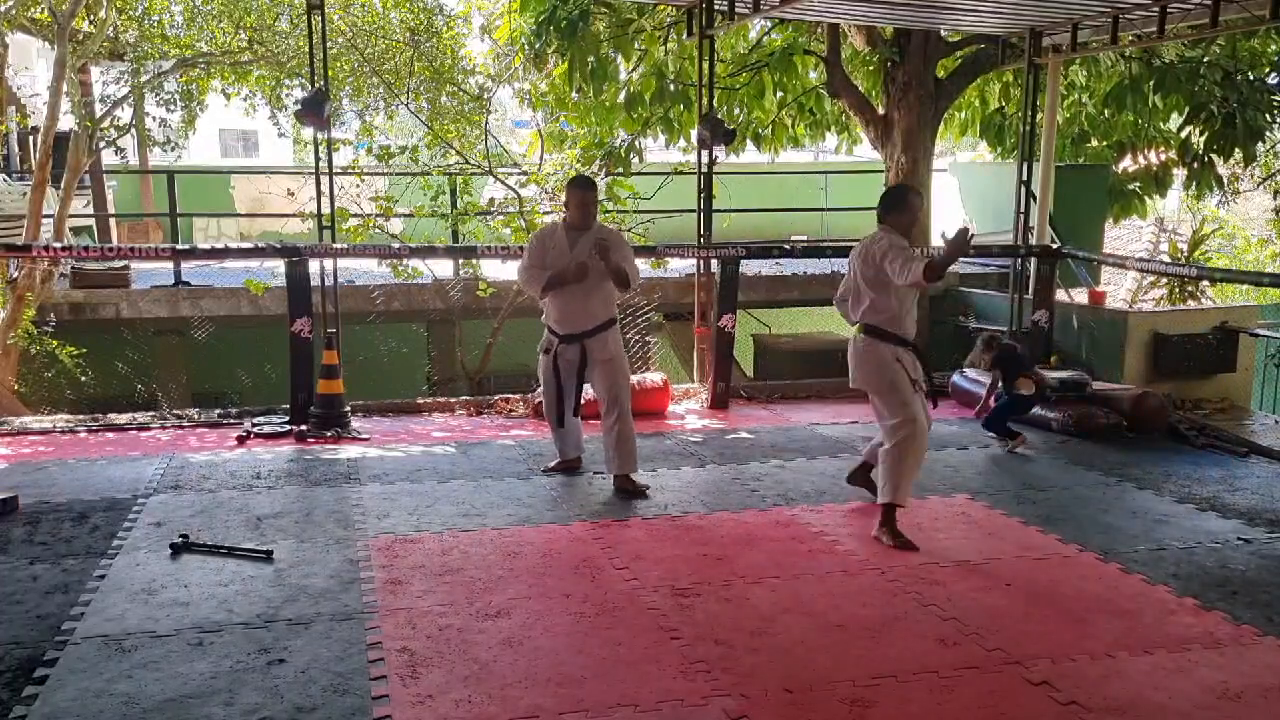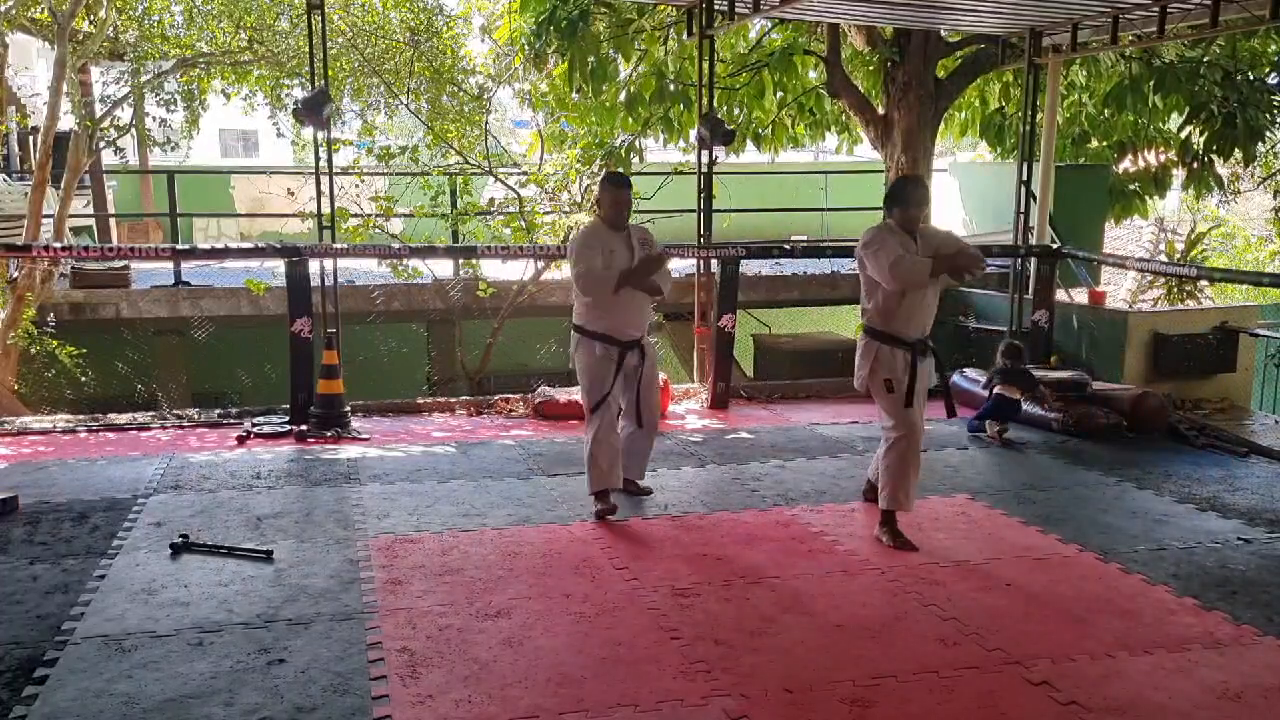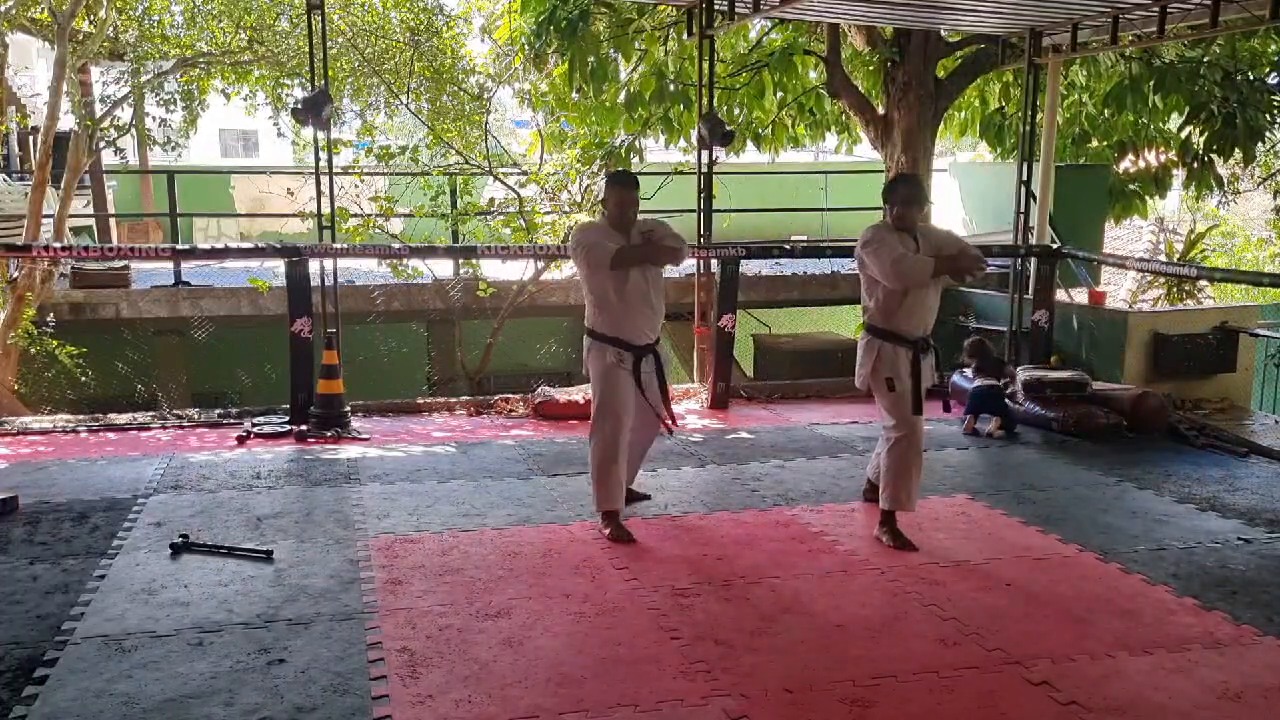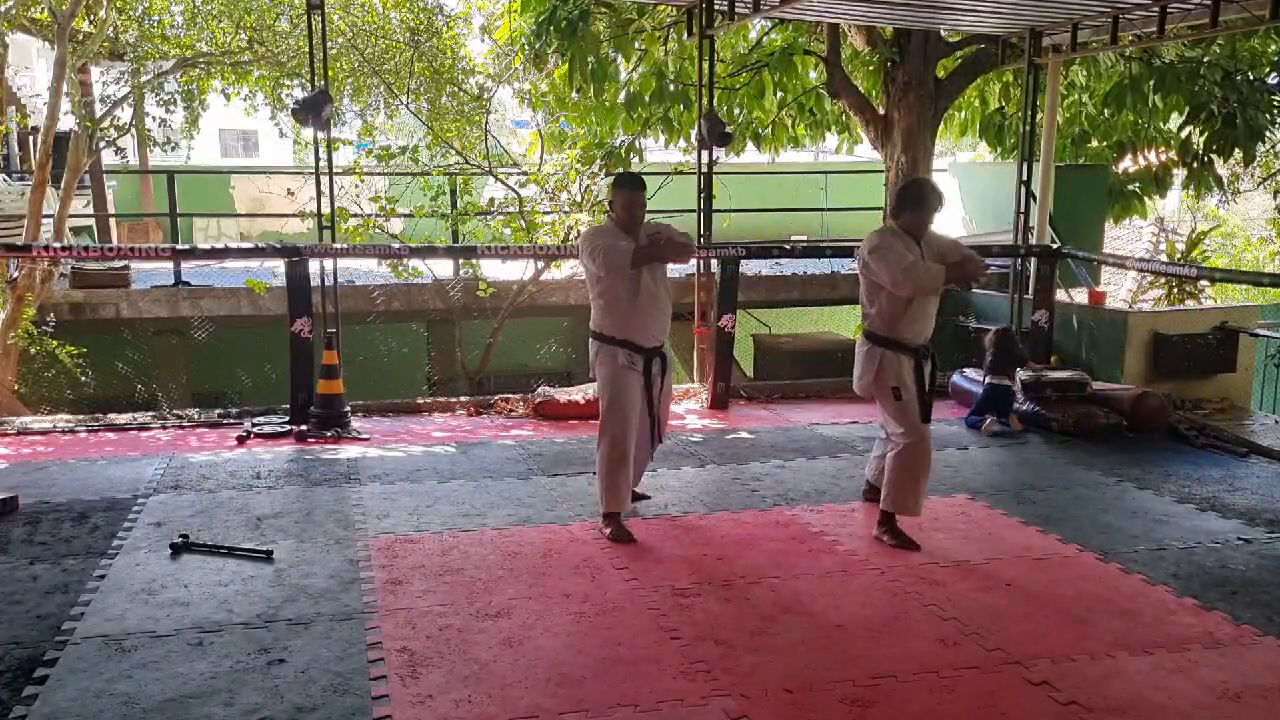
dt=0.5s
person 1, frame 1
left shoulder: (869, 247)
right shoulder: (890, 244)
left elbow: (843, 300)
right elbow: (912, 273)
right wrist: (949, 256)
left hip: (883, 347)
right hip: (883, 350)
left knee: (905, 421)
right knee: (909, 428)
left ankle: (863, 470)
right ankle: (887, 522)
person 1, frame 2
left shoulder: (930, 237)
right shoulder: (876, 239)
left elbow: (974, 259)
right elbow: (899, 272)
left wrist: (951, 264)
right wrist: (945, 263)
left hip: (916, 352)
right hip: (885, 352)
left knee: (906, 429)
right knee: (905, 432)
left ankle: (874, 486)
right ankle: (887, 522)
person 1, frame 3
left shoulder: (930, 236)
right shoulder: (875, 238)
left elbow: (973, 259)
right elbow: (901, 270)
left wrist: (954, 264)
right wrist: (948, 264)
left hip: (916, 350)
right hip: (886, 349)
left knee: (900, 425)
right knee: (906, 432)
left ankle: (873, 485)
right ankle: (887, 522)
person 1, frame 4
left shoulder: (927, 242)
right shoulder: (881, 244)
left elbow: (962, 255)
right elbow: (912, 278)
left wrist: (967, 268)
right wrist: (956, 272)
left hip: (910, 356)
right hip: (886, 358)
left knee: (899, 429)
right knee: (914, 438)
left ankle: (876, 483)
right ankle: (886, 523)
person 2, frame 1
left shoulder: (611, 239)
right shoulder: (544, 237)
left elbow: (629, 281)
right elbow: (528, 278)
left wrist: (610, 263)
right wrist: (565, 276)
left hip: (601, 338)
right hip: (558, 339)
left knee: (617, 403)
right knee: (556, 404)
left ankle: (622, 475)
right ankle: (570, 456)
person 2, frame 2
left shoulder: (642, 238)
right shoulder: (586, 240)
left elbow: (660, 283)
right elbow: (589, 285)
left wrist: (644, 277)
right wrist: (637, 272)
left hip: (634, 345)
right hip: (596, 346)
left knee: (645, 417)
right knee: (602, 418)
left ankle: (628, 475)
right ankle: (602, 495)
person 2, frame 3
left shoulder: (652, 231)
right shoulder: (587, 235)
left elbow: (674, 251)
right elbow: (598, 256)
left wrist: (643, 252)
right wrist: (647, 252)
left hip: (646, 349)
right hip: (609, 350)
left knee: (647, 422)
right knee: (611, 427)
left ankle: (622, 485)
right ankle: (609, 513)
person 2, frame 4
left shoulder: (656, 232)
right shoulder: (595, 238)
left elbow: (686, 248)
right elbow: (613, 259)
left wrist: (653, 248)
right wrist: (655, 249)
left hip: (652, 351)
right hip: (616, 352)
left knee: (651, 426)
right knee: (619, 430)
left ankle: (624, 486)
right ankle: (611, 514)
